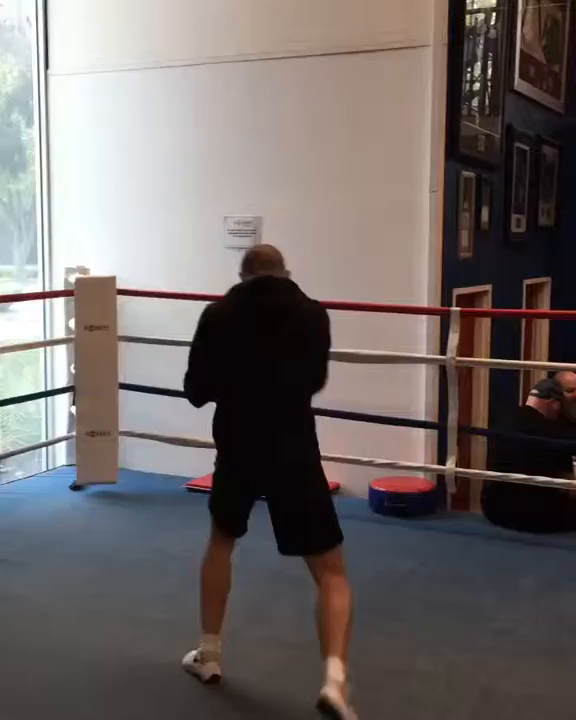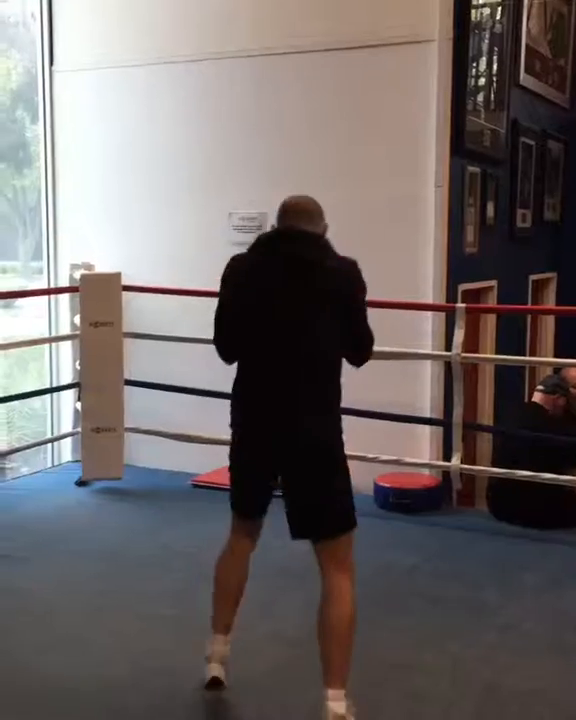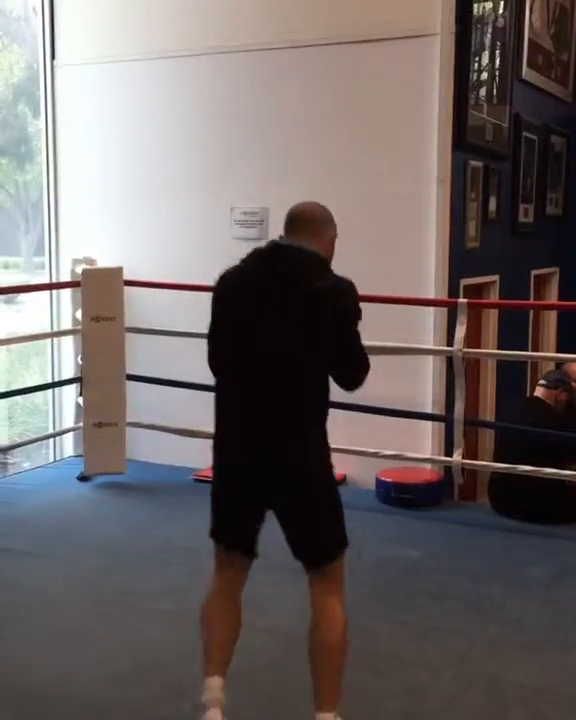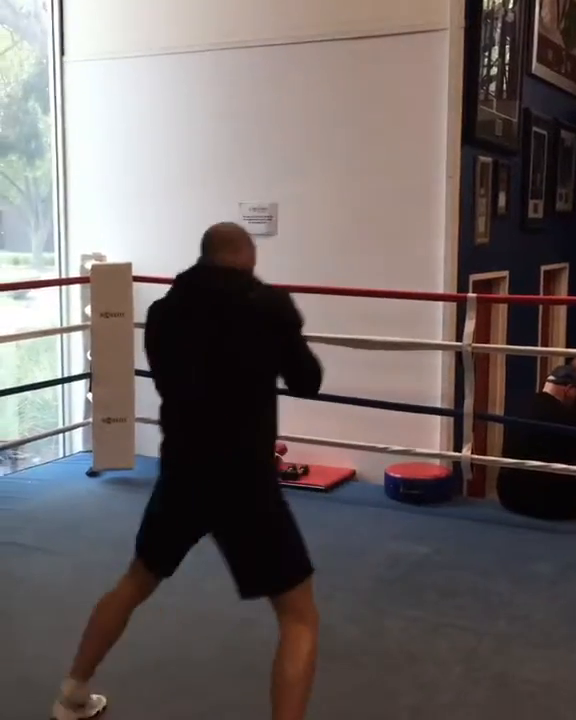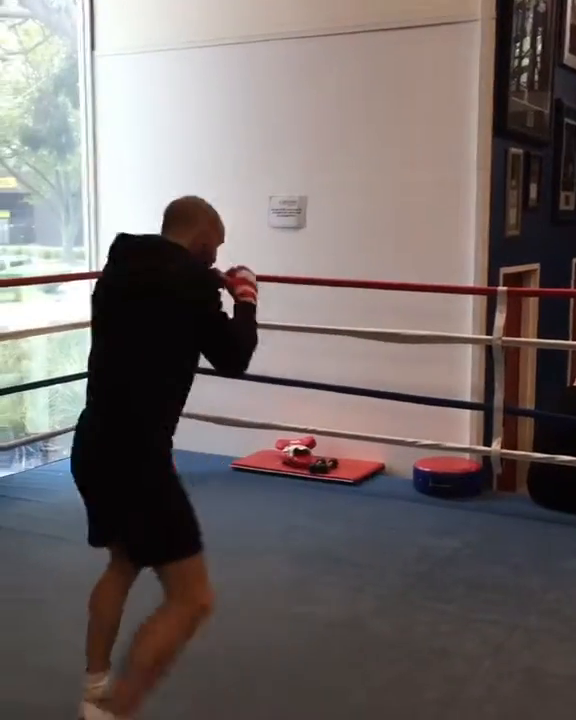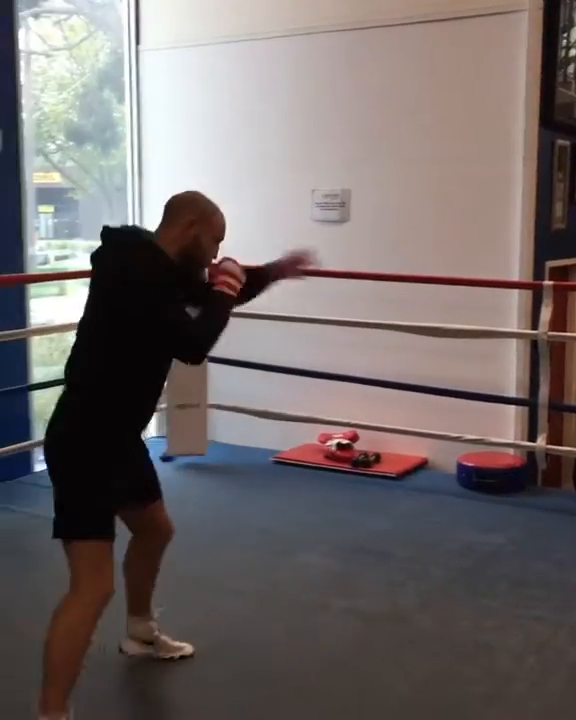
dt=0.3s
person 1, frame 1
left shoulder: (218, 315)
right shoulder: (311, 315)
left elbow: (197, 390)
left hip: (236, 453)
right hip: (294, 455)
left knee: (221, 540)
right knee: (333, 576)
left ankle: (209, 653)
right ankle: (334, 680)
person 1, frame 2
left shoulder: (241, 269)
right shoulder: (343, 273)
left elbow: (226, 347)
right elbow: (360, 351)
left hip: (252, 426)
right hip: (314, 430)
left knee: (241, 536)
right knee: (337, 568)
left ankle: (217, 656)
person 1, frame 3
left shoulder: (232, 282)
right shoulder: (333, 292)
right elbow: (351, 375)
left hip: (235, 449)
right hip: (298, 454)
left knee: (227, 576)
right knee: (328, 588)
person 1, frame 4
left shoulder: (163, 312)
right shoulder: (270, 305)
right elbow: (308, 382)
left hip: (180, 476)
right hip: (246, 483)
left knee: (135, 585)
right knee: (300, 620)
person 1, frame 5
left shoulder: (120, 271)
right shoulder: (188, 276)
right elbow: (230, 358)
left wrist: (215, 298)
right wrist: (245, 306)
left hip: (97, 443)
right hip: (132, 450)
left knee: (126, 561)
right knee: (191, 601)
person 1, frame 6
left shoulder: (151, 264)
right shoulder: (134, 271)
left elbow: (196, 305)
right elbow: (190, 345)
left wrist: (274, 271)
right wrist: (220, 294)
left hip: (115, 433)
right hip: (82, 441)
left knee: (156, 531)
right knee: (92, 587)
left ankle: (140, 631)
